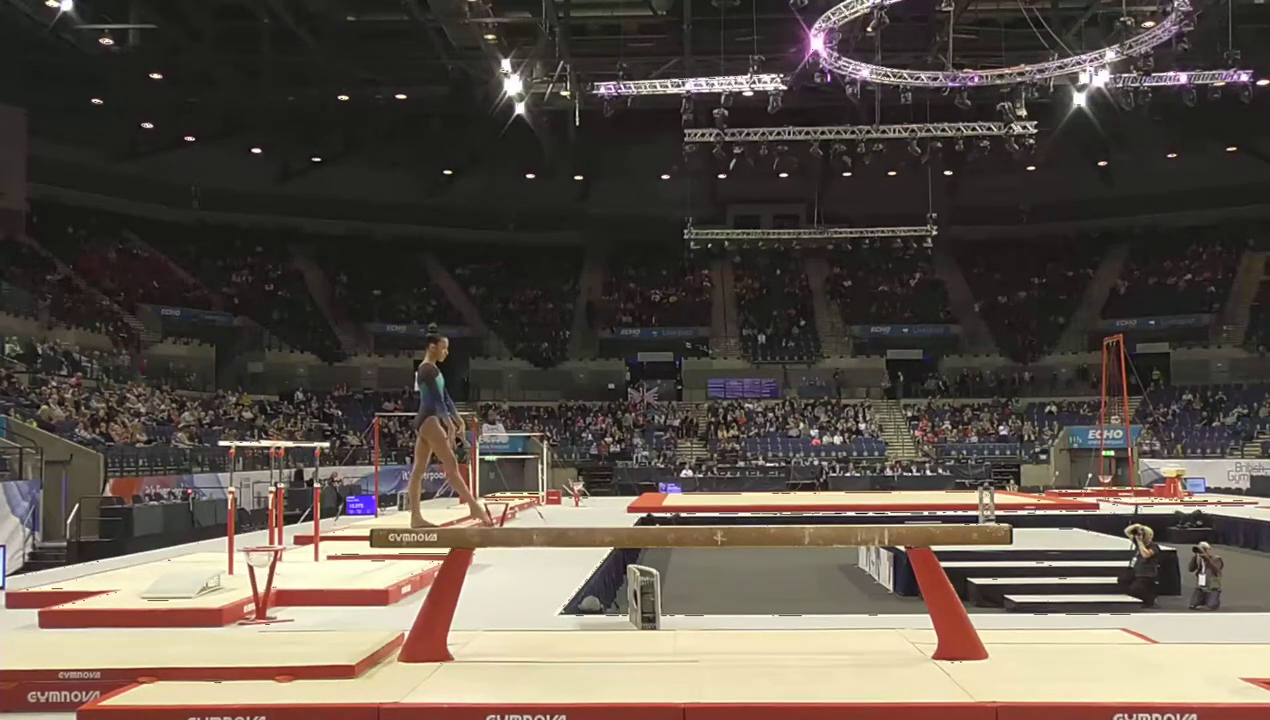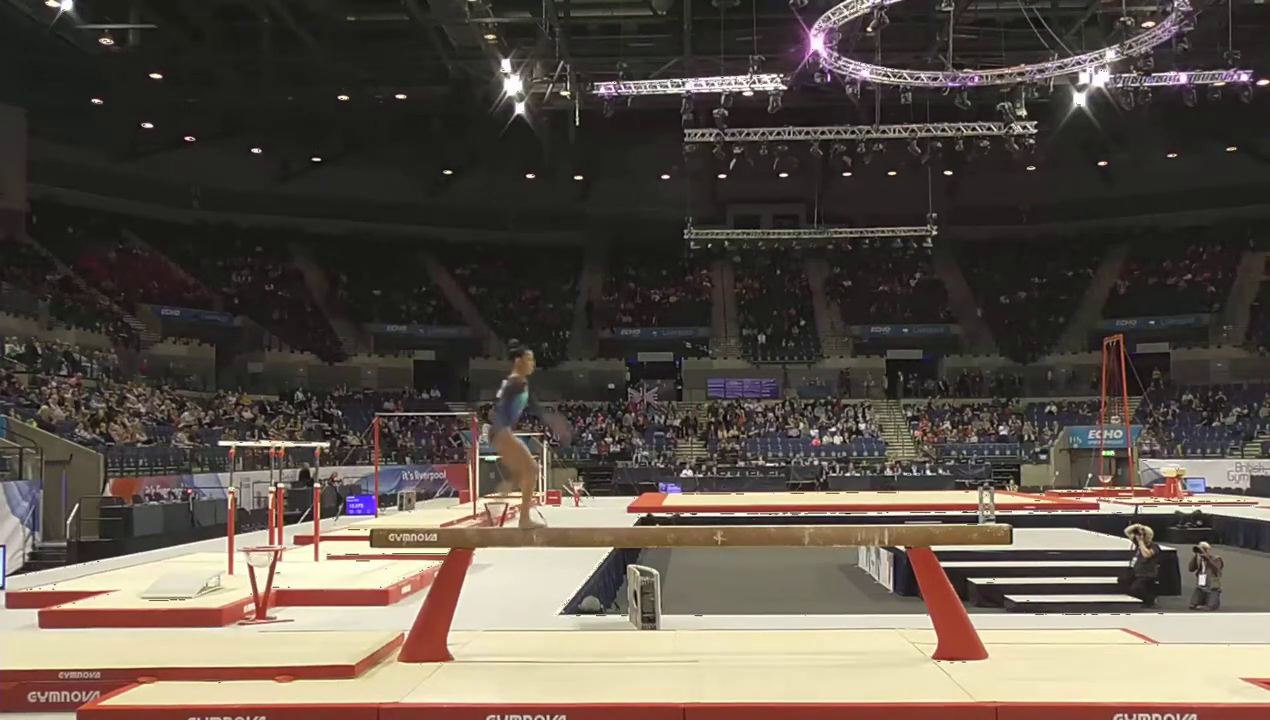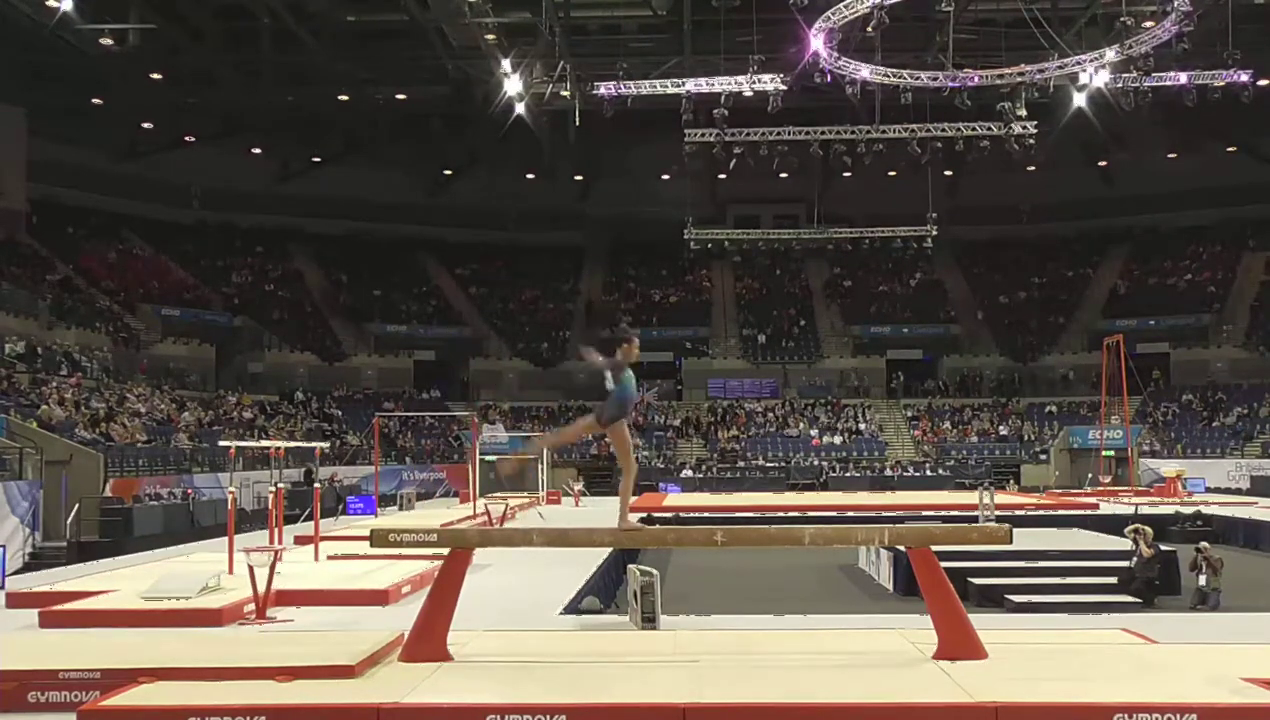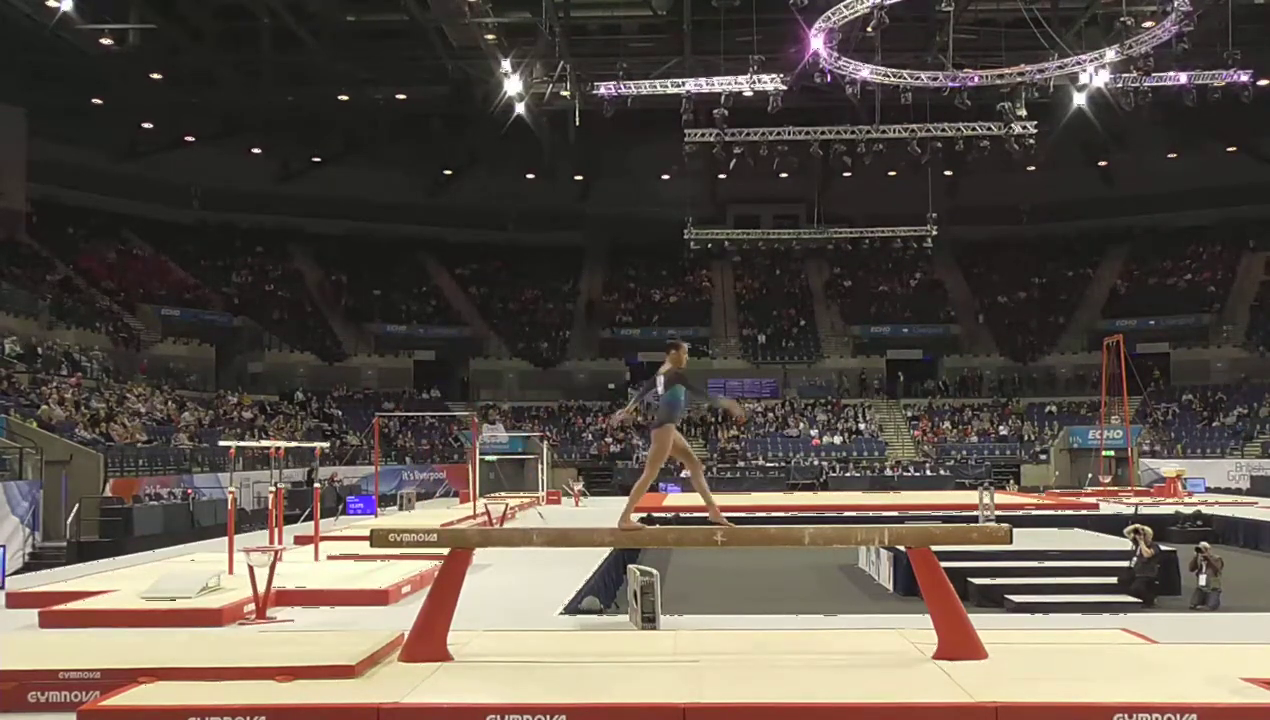
dt=0.7s
person 1, frame 1
left shoulder: (432, 369)
right shoulder: (427, 369)
left elbow: (444, 397)
right elbow: (437, 400)
left wrist: (458, 420)
right wrist: (450, 424)
left hip: (426, 422)
right hip: (429, 421)
left knee: (419, 470)
right knee: (451, 464)
left ankle: (416, 517)
right ankle: (475, 507)
person 1, frame 2
left shoulder: (520, 383)
right shoulder: (515, 383)
left elbow: (533, 408)
right elbow: (499, 411)
left wrist: (555, 423)
right wrist: (499, 434)
left hip: (503, 433)
right hip: (502, 433)
left knee: (520, 475)
right knee: (531, 469)
right ankle: (525, 518)
person 1, frame 3
left shoulder: (618, 366)
right shoulder: (618, 364)
right elbow: (605, 363)
right wrist: (596, 358)
left hip: (603, 417)
right hip: (614, 420)
left knee: (561, 438)
right knee: (630, 468)
right ankle: (624, 519)
person 1, frame 4
left shoulder: (662, 373)
right shoulder: (675, 373)
left elbow: (643, 390)
right elbow: (698, 391)
left wrist: (627, 410)
right wrist: (727, 404)
left hip: (667, 427)
right hip: (664, 427)
left knee: (696, 466)
right knee: (650, 474)
left ankle: (713, 511)
right ankle: (625, 518)
